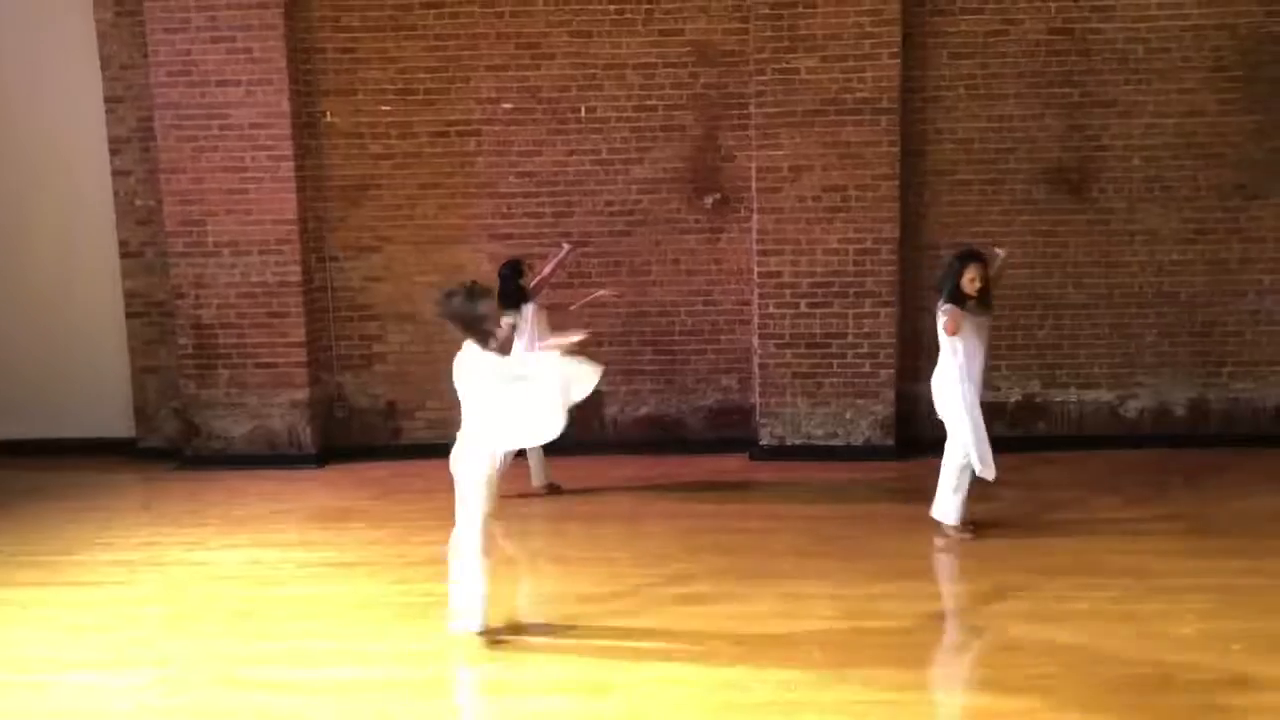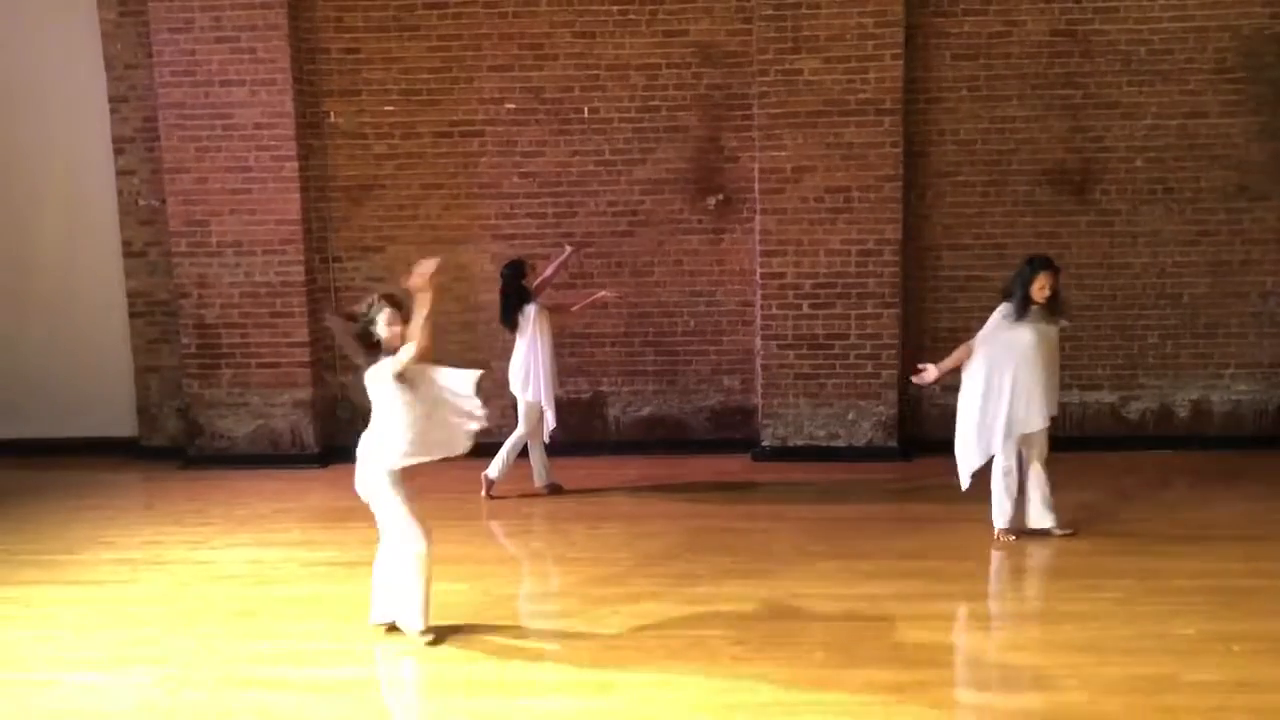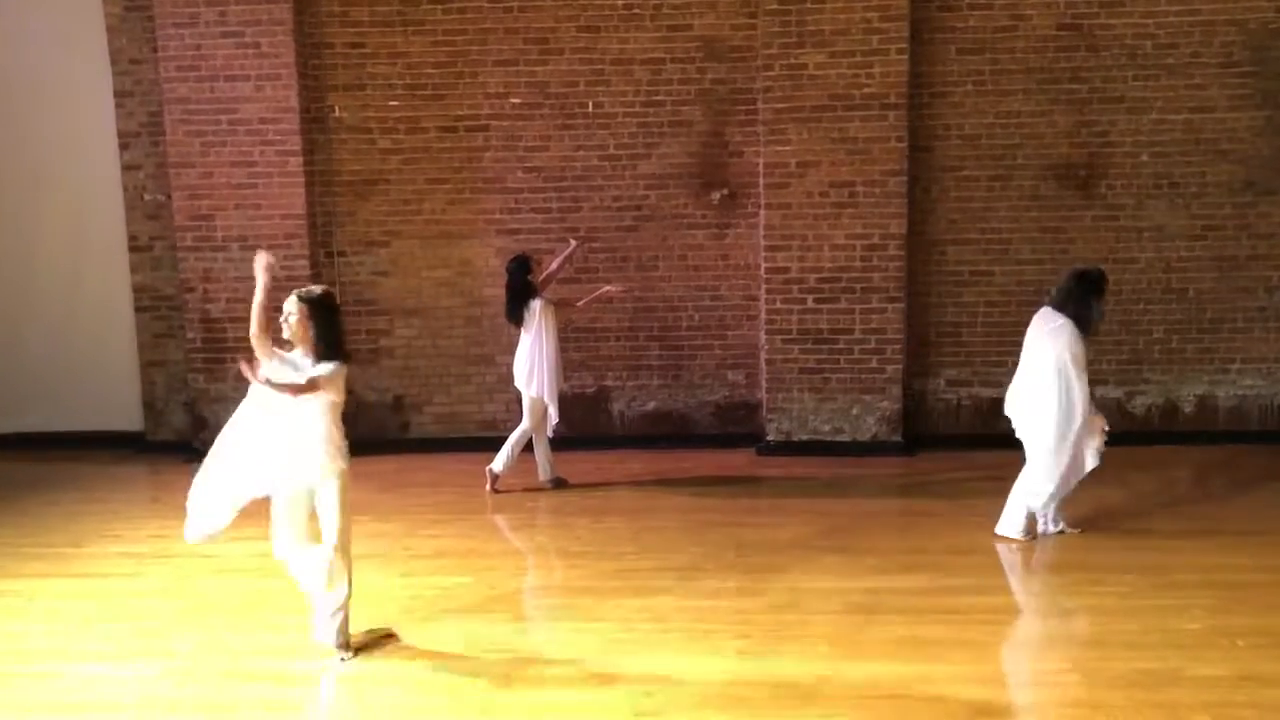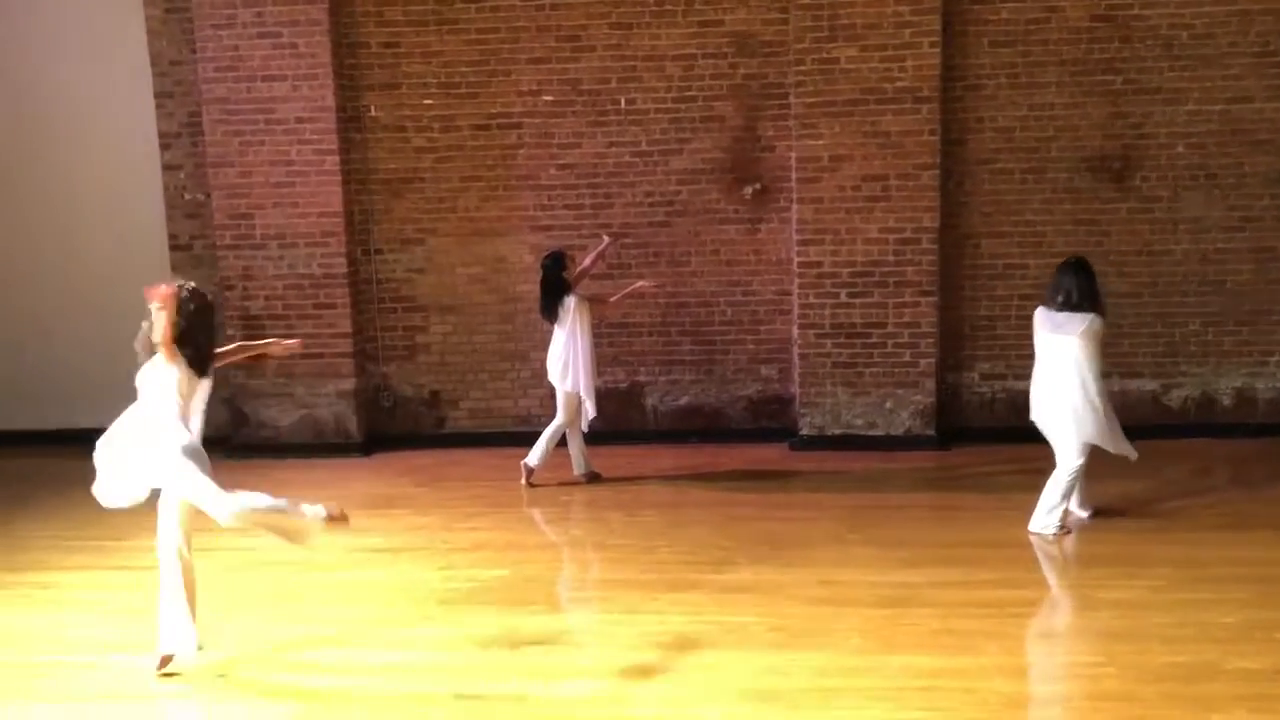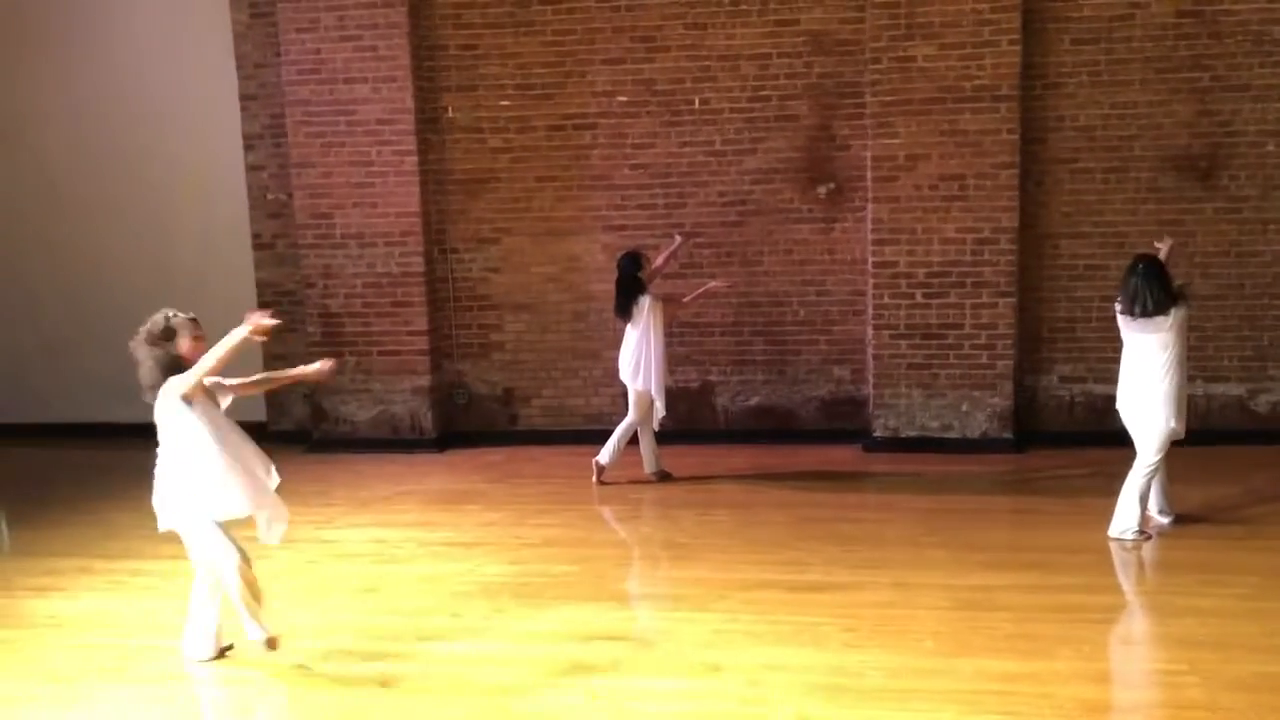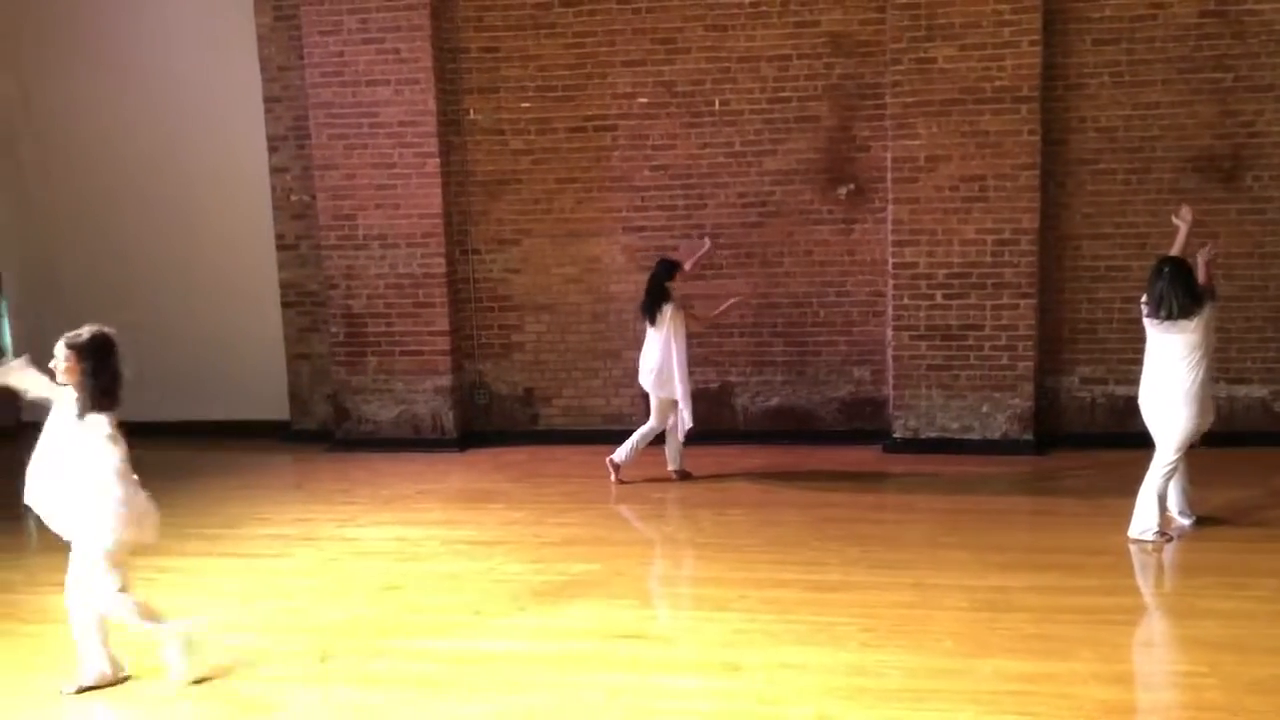
dt=0.7s
person 1, frame 1
left shoulder: (476, 351)
right shoulder: (476, 357)
right elbow: (520, 367)
left hip: (484, 453)
right hip: (480, 455)
left knee: (469, 530)
right knee: (473, 534)
left ankle: (465, 612)
right ankle: (470, 617)
person 1, frame 2
left shoulder: (395, 365)
right shoulder: (385, 367)
right elbow: (417, 346)
right wrist: (423, 296)
left hip: (381, 466)
right hip: (381, 468)
left knee: (392, 541)
right knee: (412, 542)
left ankle: (386, 613)
right ankle: (411, 619)
person 1, frame 3
left shoulder: (333, 370)
right shoulder: (278, 360)
left elbow: (300, 389)
right elbow: (257, 338)
left wrist: (261, 380)
right wrist: (261, 281)
left hip: (328, 466)
right hip: (288, 467)
left knee: (336, 547)
right knee: (287, 544)
left ankle: (337, 631)
right ankle: (324, 600)
person 1, frame 4
left shoulder: (172, 361)
right shoulder: (193, 361)
left elbow: (165, 338)
right elbow: (222, 354)
left wrist: (164, 307)
right wrist: (265, 345)
left hip: (176, 456)
right hip: (171, 463)
left knee: (226, 507)
right knee: (172, 552)
left ankle: (309, 516)
right ankle: (177, 639)
person 1, frame 5
left shoulder: (205, 388)
right shoulder: (176, 386)
left elbow: (249, 384)
right elbow: (205, 369)
left wrist: (301, 371)
right wrist: (243, 332)
left hip: (205, 493)
right hip: (184, 496)
left knee: (211, 564)
right knee: (232, 560)
left ankle: (202, 643)
right ankle: (256, 627)
person 1, frame 6
left shoulder: (96, 419)
right shoulder: (67, 398)
left elbow: (108, 457)
right elbow: (45, 386)
left hip: (108, 515)
right hip: (82, 511)
left knee: (106, 593)
right knee: (79, 592)
left ankle: (171, 639)
right ankle: (99, 668)
person 2, frame 1
left shoulder: (977, 306)
right shoulder: (949, 308)
left elbow: (986, 281)
right elbow: (950, 329)
left wrist: (996, 264)
right wrist: (953, 319)
left hip: (967, 388)
right hip: (953, 389)
left knee: (958, 449)
right knee: (966, 450)
left ankle: (952, 512)
right ankle: (949, 516)
person 2, frame 2
left shoulder: (1048, 316)
right shoulder: (1008, 313)
right elbow: (974, 345)
right wrist: (940, 368)
left hip: (1038, 401)
right hip: (1010, 400)
left knee: (1037, 459)
right knee: (1007, 460)
left ankle: (1042, 518)
right ankle: (1002, 521)
person 2, frame 3
left shoulder: (1045, 315)
right shoulder: (1067, 330)
right elbow: (1076, 378)
right wrist: (1092, 415)
left hip: (1028, 399)
right hip: (1040, 405)
left knee: (1047, 464)
right knee: (1040, 465)
left ankle: (1050, 521)
right ankle: (1011, 524)
person 2, frame 4
left shoulder: (1041, 315)
right shoulder: (1092, 322)
left hip: (1044, 399)
right hip: (1074, 401)
left knee: (1069, 456)
right knee: (1073, 461)
left ankle: (1076, 506)
right ankle: (1044, 521)
person 2, frame 5
left shoulder: (1123, 312)
right shoulder: (1175, 316)
left elbow: (1143, 285)
right elbow: (1177, 294)
left wrist: (1162, 254)
right wrist: (1162, 263)
left hip: (1131, 400)
right hip: (1160, 403)
left knee: (1152, 456)
right knee: (1148, 462)
left ankle: (1159, 511)
right ankle: (1125, 526)
person 2, frame 6
left shoulder: (1148, 310)
right shoulder: (1200, 315)
left elbow: (1168, 271)
right elbow: (1206, 289)
left wrist: (1184, 229)
right wrist: (1203, 264)
left hip: (1152, 397)
right hip: (1182, 402)
left knee: (1174, 455)
right knee: (1167, 461)
left ankle: (1181, 513)
right ankle: (1144, 527)
person 3, frame 1
left shoulder: (530, 304)
right shoulder: (526, 301)
left elbow: (566, 309)
right elbow: (546, 275)
left wrist: (595, 296)
right wrist: (566, 251)
left ankle: (541, 480)
person 3, frame 2
left shoulder: (532, 305)
right shoulder: (528, 303)
left elbow: (567, 310)
right elbow: (549, 275)
left wrist: (597, 297)
right wrist: (568, 254)
left hip: (533, 372)
right hip: (528, 373)
left knee: (535, 430)
right knee: (525, 430)
left ankle: (544, 480)
right ankle: (491, 474)
person 3, frame 3
left shoulder: (537, 301)
right shoulder: (534, 299)
left elbow: (570, 300)
right elbow: (557, 276)
left wrist: (602, 293)
right wrist: (573, 249)
left hip: (537, 367)
right hip: (533, 368)
left knee: (540, 424)
right knee: (529, 425)
left ankle: (548, 475)
right ankle: (496, 469)
person 3, frame 4
left shoulder: (566, 296)
right shoulder: (570, 299)
left hip: (568, 362)
right hip: (568, 364)
left knee: (573, 419)
right knee: (564, 419)
left ankle: (582, 468)
right ankle: (531, 462)
person 3, frame 5
left shoulder: (635, 294)
right shoulder: (648, 302)
left elbow: (659, 266)
right elbow: (682, 303)
left wrist: (677, 245)
right wrist: (708, 287)
left hip: (638, 362)
right hip: (640, 365)
left knee: (645, 418)
right knee: (635, 418)
left ankle: (653, 467)
right ankle: (602, 461)
person 3, frame 6
left shoulder: (657, 299)
right shoulder: (672, 309)
left elbow: (686, 269)
right elbow: (702, 321)
left wrist: (705, 250)
right wrist: (729, 305)
left hip: (657, 366)
right hip: (662, 370)
left knee: (675, 416)
right knee: (657, 422)
left ankle: (675, 466)
right ankle: (617, 458)
